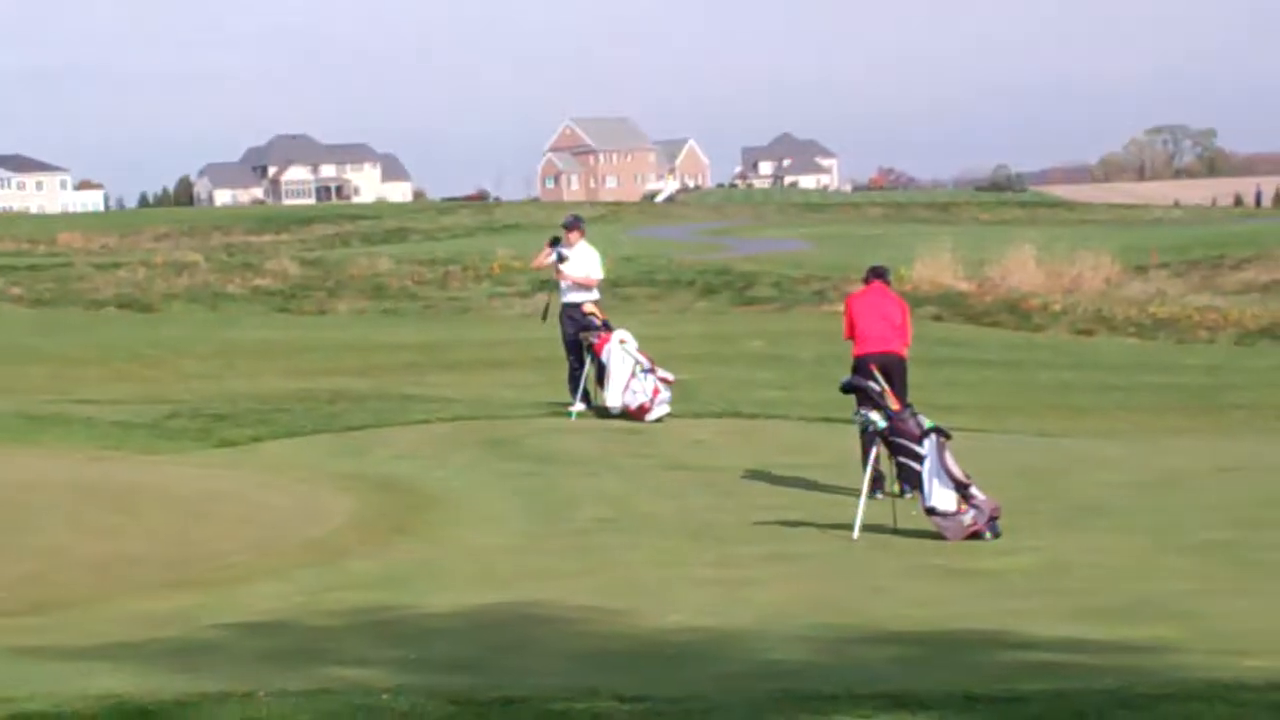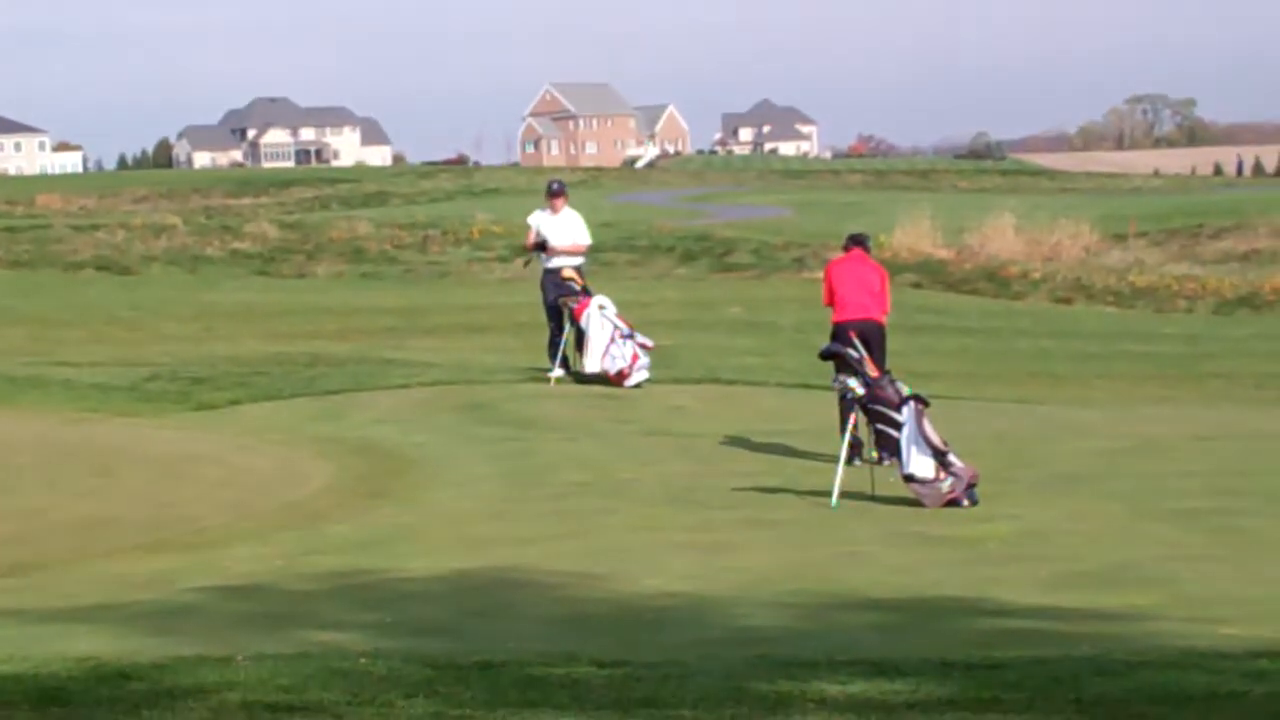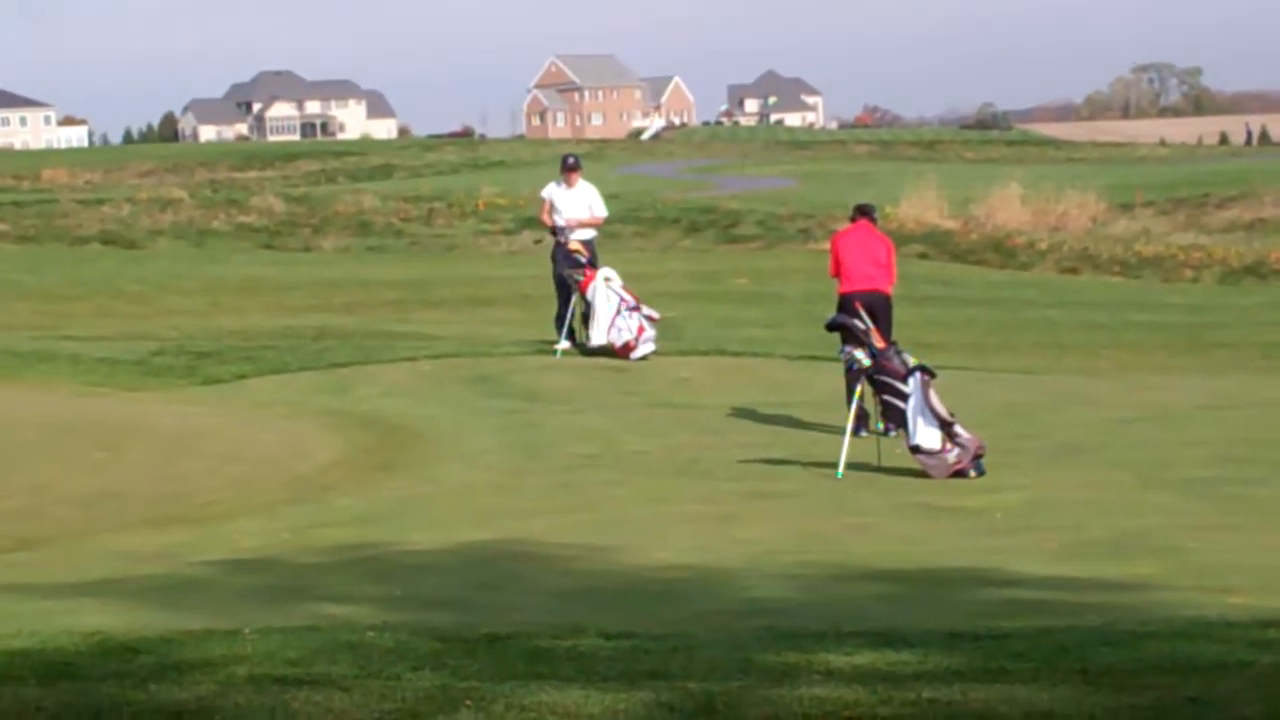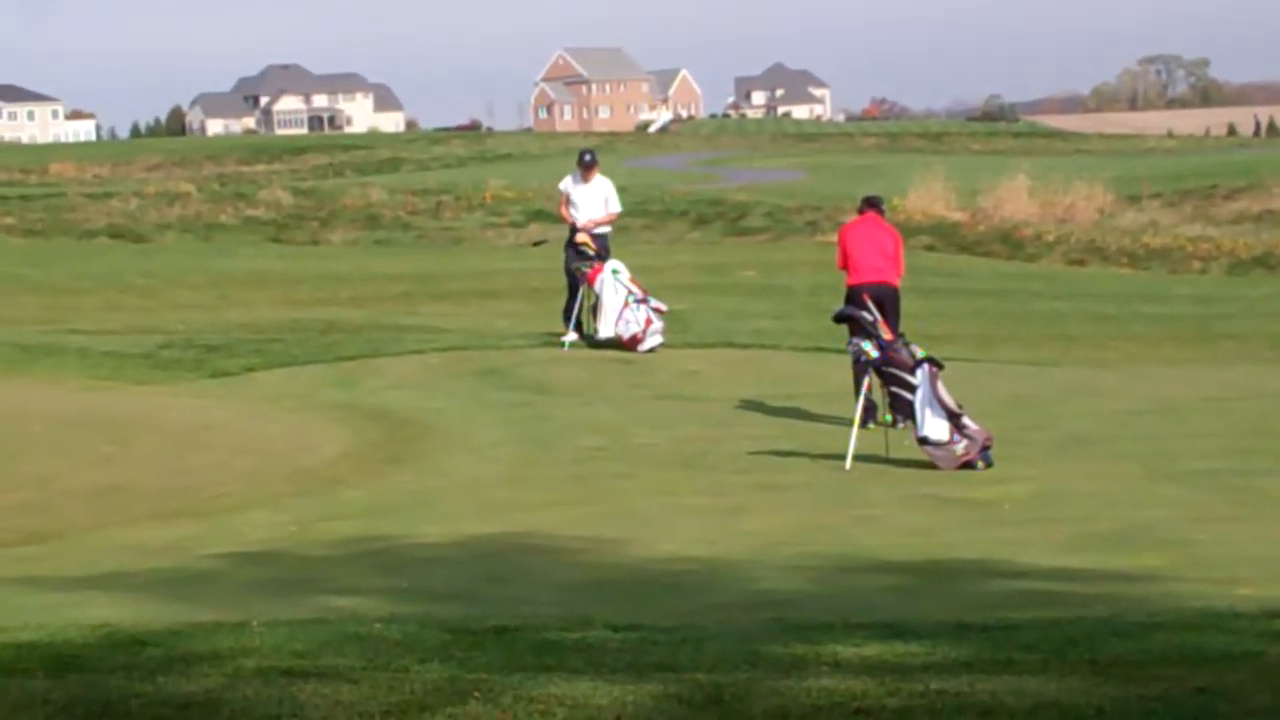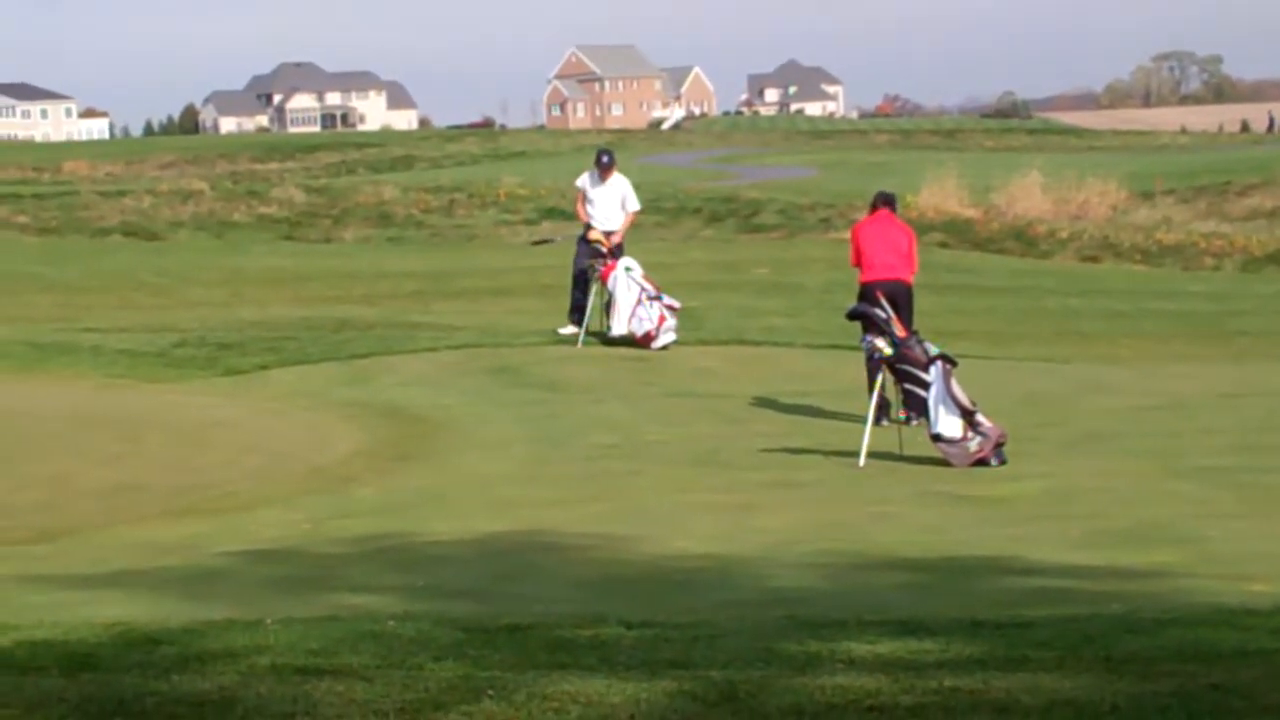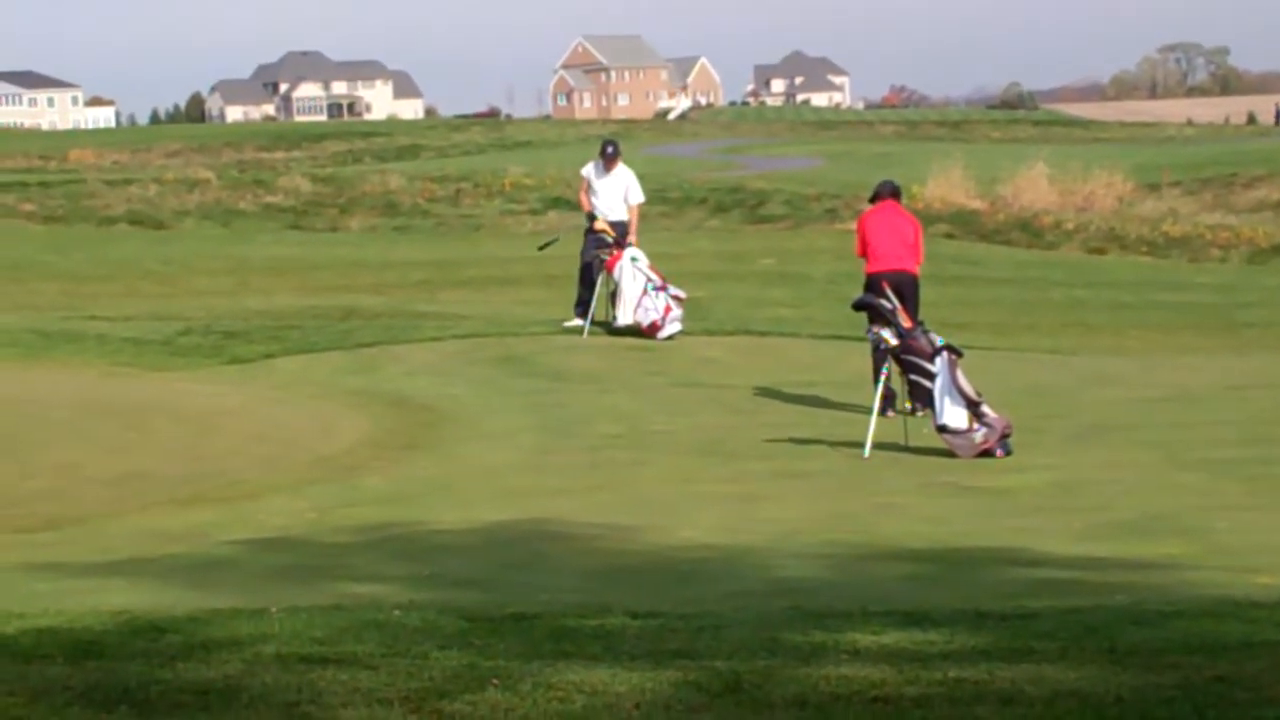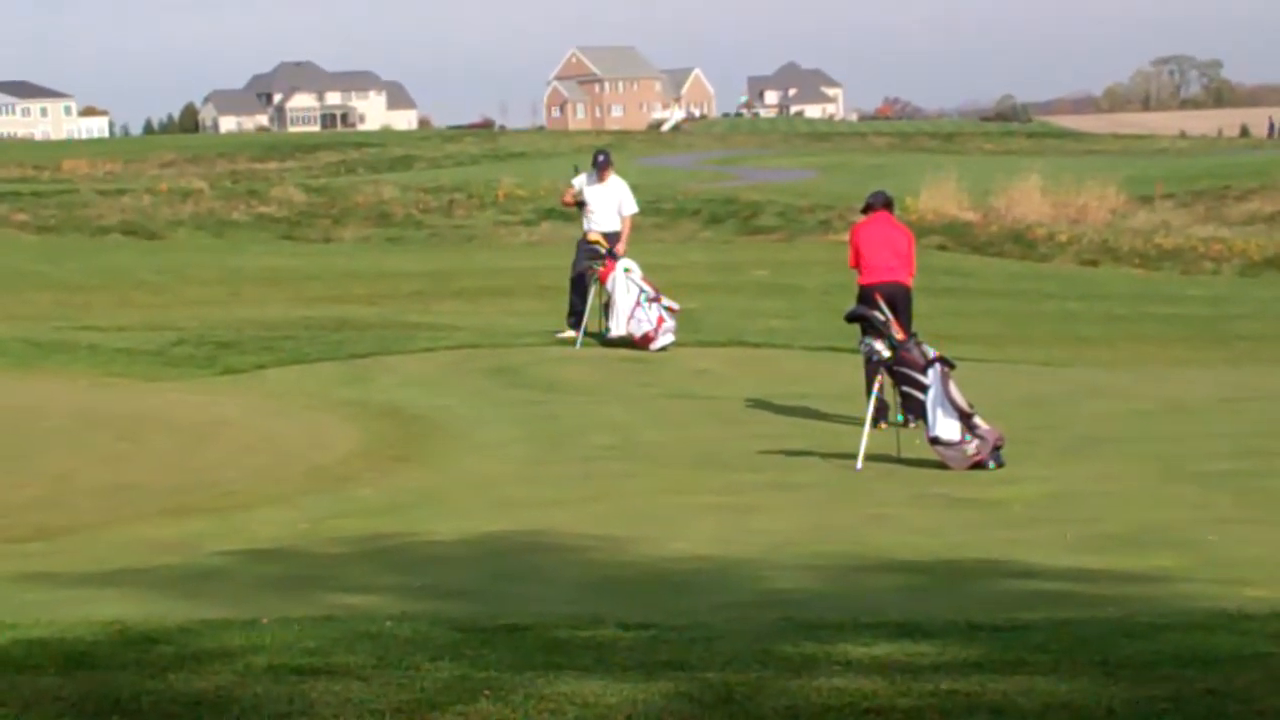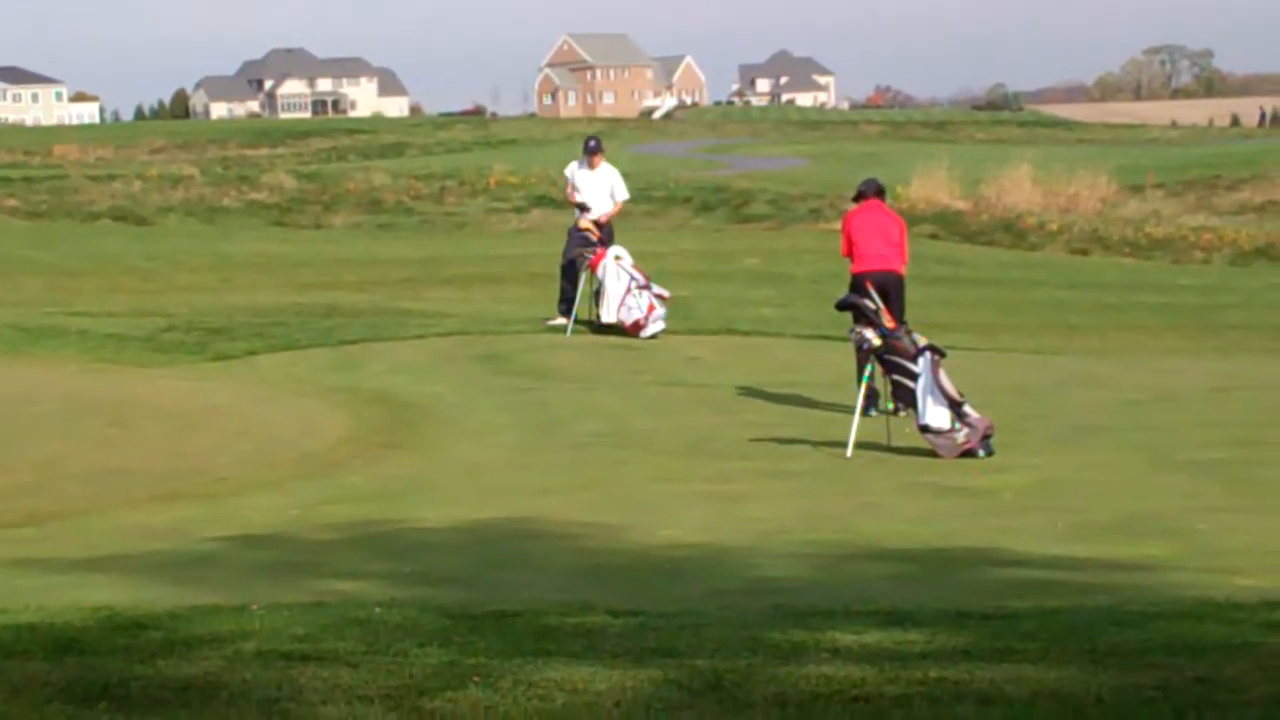
dt=0.3s
person 1, frame 1
left shoulder: (853, 299)
right shoulder: (899, 301)
left elbow: (849, 334)
right elbow: (906, 338)
left hip: (866, 358)
right hip: (894, 358)
left ankle: (876, 483)
right ankle: (907, 482)
person 1, frame 2
left shoulder: (833, 267)
right shoulder: (878, 268)
left elbow: (828, 301)
right elbow: (885, 306)
left hip: (845, 326)
right hip: (873, 326)
left ankle: (854, 451)
person 1, frame 3
left shoulder: (839, 237)
right shoulder: (885, 240)
left elbow: (834, 271)
right elbow: (892, 277)
left hip: (851, 296)
right hip: (880, 296)
left knee: (853, 359)
left ankle: (860, 422)
person 1, frame 4
left shoulder: (847, 230)
right shoulder: (892, 231)
left elbow: (842, 264)
right elbow: (899, 269)
left hip: (859, 289)
right hip: (887, 289)
left ankle: (868, 414)
person 1, frame 5
left shoulder: (860, 227)
right shoulder: (906, 229)
left elbow: (855, 261)
right elbow: (913, 266)
left hip: (872, 286)
right hip: (901, 286)
left knee: (874, 349)
left ankle: (881, 411)
right ankle: (913, 410)
person 1, frame 6
left shoulder: (866, 217)
right shoulder: (911, 220)
left elbow: (861, 252)
right elbow: (918, 257)
left hip: (878, 277)
right hip: (907, 277)
left ankle: (886, 402)
right ankle: (918, 401)
person 1, frame 7
left shoulder: (859, 228)
right shoulder: (904, 231)
left elbow: (854, 263)
right elbow: (911, 269)
left hip: (871, 289)
right hip: (900, 288)
left ankle: (879, 414)
right ankle: (911, 412)
person 1, frame 8
left shoulder: (851, 217)
right shoulder: (896, 219)
left elbow: (847, 252)
right elbow: (904, 257)
left hip: (864, 277)
right hip: (893, 277)
left ankle: (870, 402)
person 2, frame 1
left shoulder: (590, 252)
right shoulder: (559, 250)
left elbow: (593, 281)
right elbow: (535, 265)
left wrist: (569, 277)
right wrist: (549, 248)
left hip: (588, 307)
right hip: (568, 308)
right knee: (574, 356)
right ankle: (581, 399)
person 2, frame 2
left shoulder: (574, 217)
right shoulder: (539, 216)
left elbow: (583, 247)
right elbow: (528, 244)
left wrist: (559, 248)
right wrist: (537, 245)
left hip: (572, 272)
right hip: (550, 274)
right knee: (554, 321)
right ankle: (559, 365)
person 2, frame 3
left shoulder: (589, 190)
right shoulder: (552, 189)
left elbow: (599, 219)
right elbow: (544, 214)
left wrist: (578, 221)
right wrist: (552, 226)
left hip: (585, 245)
right hip: (562, 246)
right knee: (563, 291)
right ankle: (566, 336)
person 2, frame 4
left shoulder: (606, 185)
right shoulder: (569, 182)
left elbow: (614, 214)
right elbow: (562, 207)
left wrist: (593, 222)
right wrist: (571, 223)
left hip: (599, 238)
right hip: (576, 238)
right knee: (573, 282)
right ankle: (573, 328)
person 2, frame 5
left shoulder: (623, 184)
right shoulder: (586, 178)
left elbow: (631, 212)
right elbow: (579, 204)
left wrist: (619, 234)
right wrist: (586, 223)
left hip: (612, 236)
right hip: (590, 235)
right knee: (580, 274)
right ankle: (576, 322)
person 2, frame 6
left shoulder: (627, 175)
right shoulder: (591, 169)
left elbow: (634, 207)
right elbow: (582, 193)
left wrist: (633, 233)
right wrist: (588, 212)
left hip: (618, 227)
right hip: (596, 225)
right knee: (587, 268)
right ankle: (581, 315)
person 2, frame 7
left shoulder: (620, 186)
right shoulder: (583, 179)
left elbow: (627, 217)
right elbow: (565, 198)
left wrist: (623, 243)
right wrist: (576, 202)
left hip: (611, 238)
right hip: (589, 237)
right knee: (578, 278)
right ankle: (574, 326)
person 2, frame 8
left shoulder: (611, 173)
right shoulder: (574, 168)
left elbow: (620, 202)
right elbow: (569, 195)
left wrist: (607, 215)
right wrist: (577, 202)
left hip: (602, 226)
right hip: (581, 224)
right knee: (568, 265)
right ankle: (565, 313)
